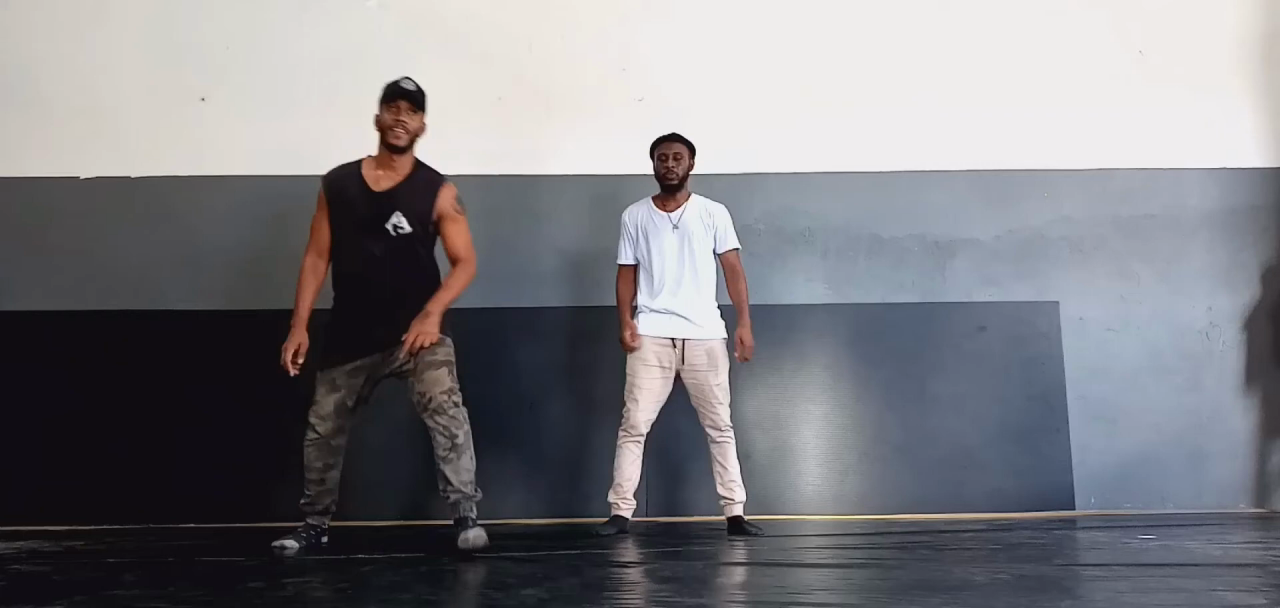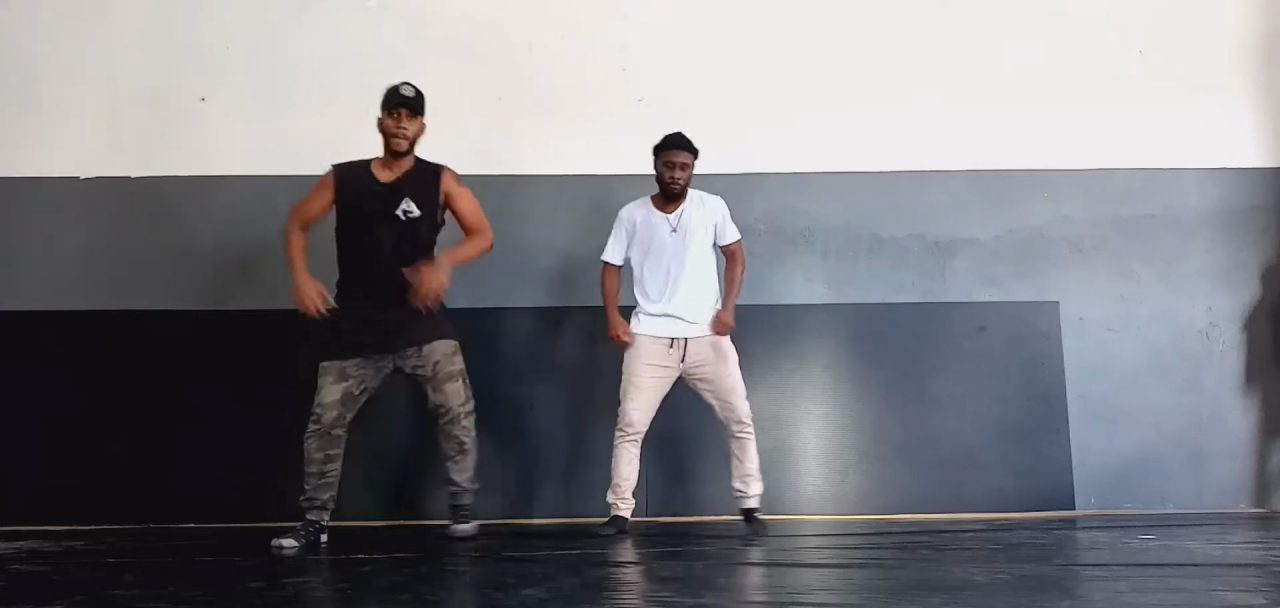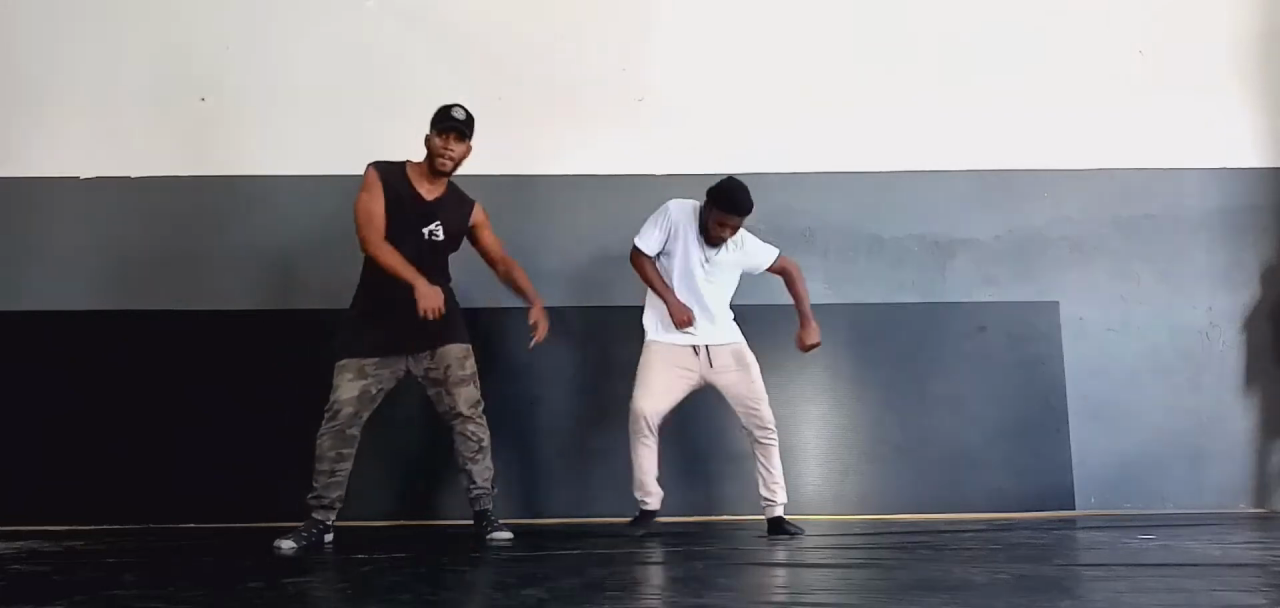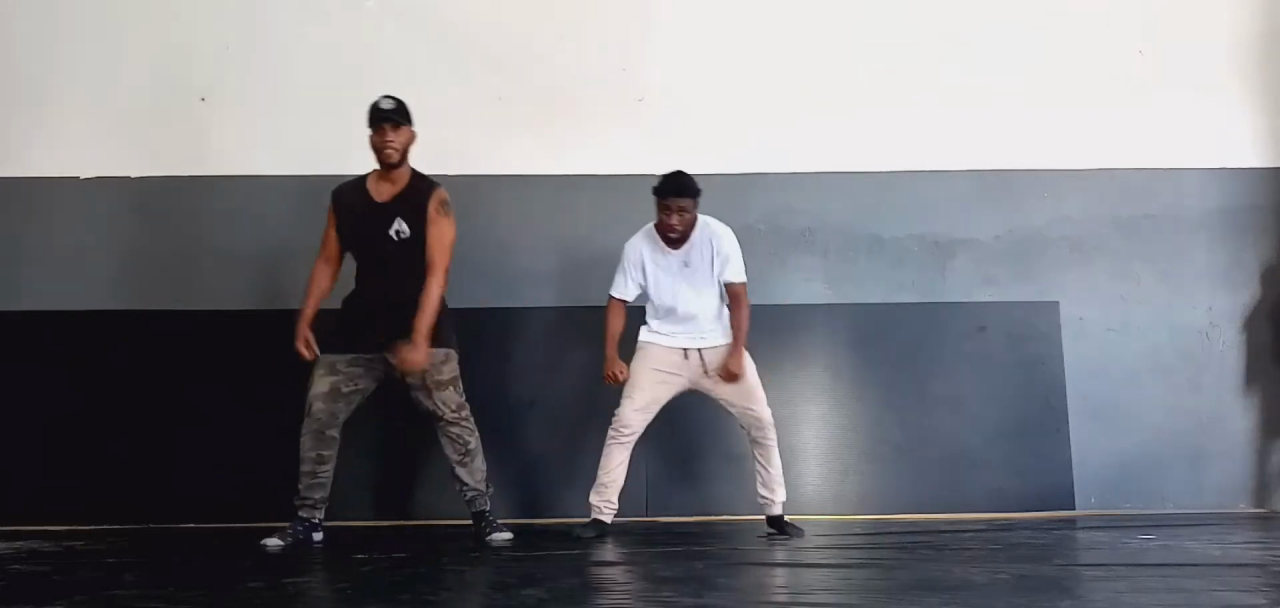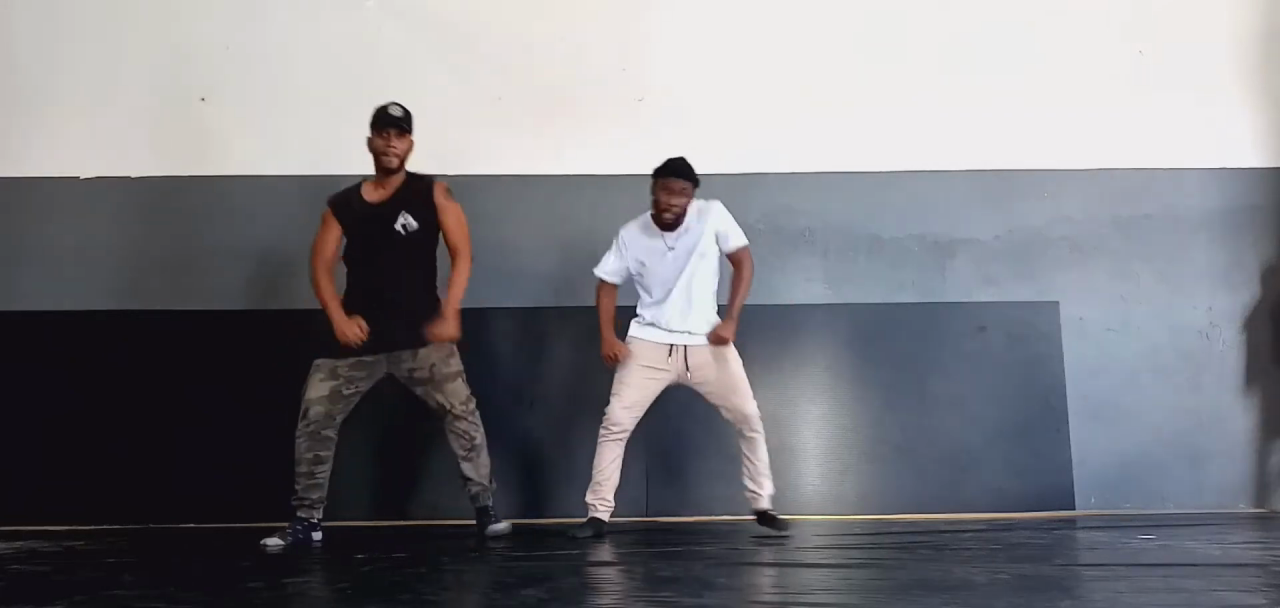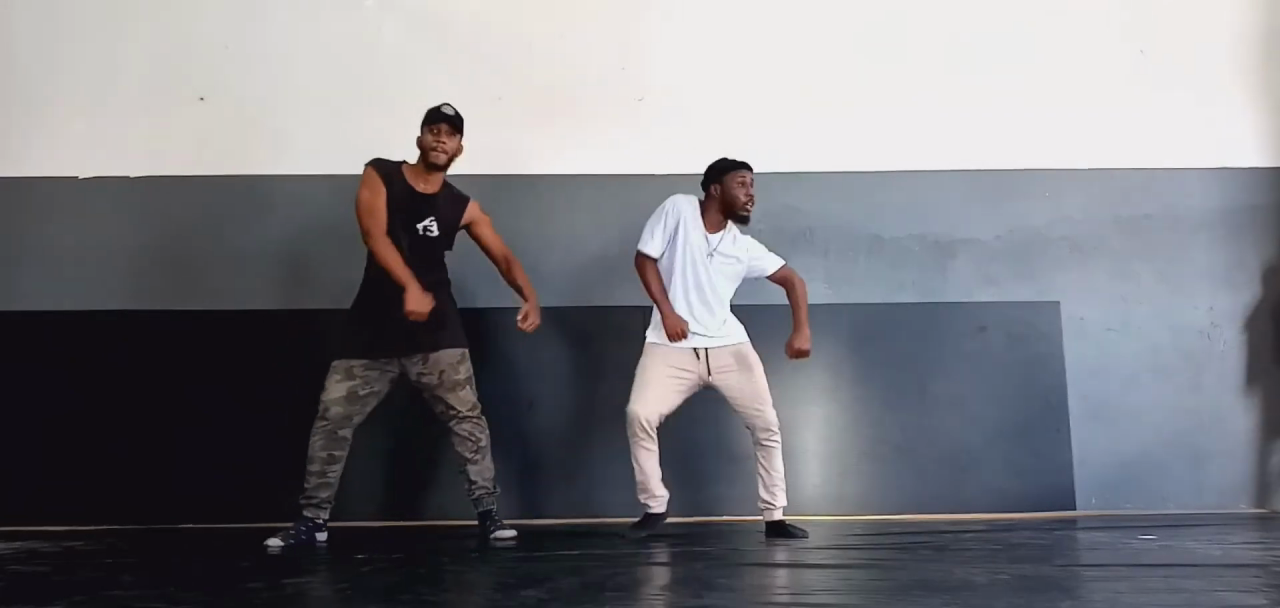
dt=0.4s
person 1, frame 1
left shoulder: (438, 190)
right shoulder: (337, 183)
left elbow: (465, 261)
right elbow: (317, 256)
left wrist: (432, 313)
right wrist: (299, 325)
left hip: (415, 326)
right hip: (350, 332)
left knee: (443, 405)
right knee: (323, 428)
left ankle: (466, 515)
right ankle: (315, 524)
person 1, frame 2
left shoulder: (439, 180)
right shoulder: (344, 178)
left elbow: (483, 235)
right elbow: (297, 223)
left wrist: (444, 264)
right wrist: (301, 276)
left hip: (420, 322)
right hip: (354, 324)
left knee: (456, 408)
right knee: (326, 420)
left ankle: (460, 505)
right ankle: (315, 522)
person 1, frame 3
left shoulder: (467, 208)
right shoulder: (380, 177)
left elbow: (500, 260)
right elbow: (372, 240)
left wrist: (535, 301)
right wrist: (418, 283)
left hip: (441, 327)
right hip: (375, 325)
left knee: (470, 415)
right knee: (341, 419)
left ankle: (485, 513)
right ankle: (319, 521)
person 1, frame 4
left shoulder: (432, 196)
right shoulder: (346, 197)
left elbow: (436, 271)
right elbow: (328, 262)
left wrist: (421, 340)
right wrist: (304, 321)
left hip: (418, 328)
right hip: (356, 328)
left knee: (454, 416)
right knee: (319, 417)
left ankle: (482, 513)
right ankle: (308, 520)
person 1, frame 5
left shoulder: (432, 192)
right shoulder: (343, 204)
left elbow: (462, 254)
right elbow: (321, 266)
left wrist: (450, 313)
right wrist: (338, 317)
left hip: (420, 330)
right hip: (362, 331)
left knee: (461, 410)
right knee: (315, 417)
left ankle: (485, 508)
right ankle: (306, 521)
person 1, frame 6
left shoulder: (462, 206)
right shoulder: (378, 175)
left elbow: (503, 256)
right elbow: (376, 237)
left wrist: (529, 296)
right wrist: (411, 288)
left hip: (436, 330)
right hip: (373, 327)
left knee: (467, 417)
right knee: (332, 419)
left ankle: (488, 512)
right ankle: (312, 521)
person 2, frame 1
left shoulder: (714, 212)
right shoulder: (635, 215)
left elbow: (733, 267)
right elbow: (627, 272)
left wrist: (744, 322)
right wrist: (626, 321)
left hip: (705, 336)
right hip: (652, 336)
left knee: (719, 425)
right knee: (635, 423)
left ankle: (734, 512)
right ankle: (621, 511)
person 2, frame 2
left shoulder: (711, 207)
right shoulder: (632, 215)
left elbow: (735, 255)
right elbow: (611, 266)
left wrist: (728, 306)
right wrist: (613, 315)
left hip: (705, 336)
right hip: (651, 336)
left knee: (739, 415)
right knee: (630, 422)
left ankle: (749, 505)
right ankle: (620, 512)
person 2, frame 3
left shoulder: (744, 244)
right shoulder: (674, 213)
left elbow: (789, 268)
right elbow: (639, 255)
left wrist: (808, 321)
right wrist: (671, 302)
left hip: (725, 344)
right hip: (670, 342)
left knee: (763, 423)
right knee: (643, 411)
left ankle: (775, 513)
right ankle: (648, 505)
person 2, frame 4
left shoulder: (719, 236)
right shoulder: (639, 247)
left elbow: (738, 296)
right elbow: (618, 301)
left wrist: (736, 353)
right wrist: (611, 355)
left hip: (718, 346)
right hip: (662, 347)
left knee: (760, 420)
right knee: (625, 423)
left ankle: (775, 512)
right ankle: (601, 514)
person 2, frame 5
left shoulder: (712, 215)
right shoulder: (632, 234)
left elbow: (743, 262)
right elbow: (607, 282)
left wrist: (730, 321)
right wrist: (607, 336)
left hip: (707, 342)
right hip: (651, 343)
left knee: (748, 416)
right knee: (616, 421)
left ankle: (761, 505)
right ankle: (598, 514)
person 2, frame 6
left shoulder: (743, 246)
right shoulder: (677, 209)
left elbow: (791, 279)
right elbow: (644, 259)
left wrist: (802, 328)
right wrist: (667, 312)
left hip: (728, 346)
right hip: (673, 343)
left knee: (766, 425)
right knee: (640, 414)
left ankle: (774, 517)
right ankle: (654, 507)
